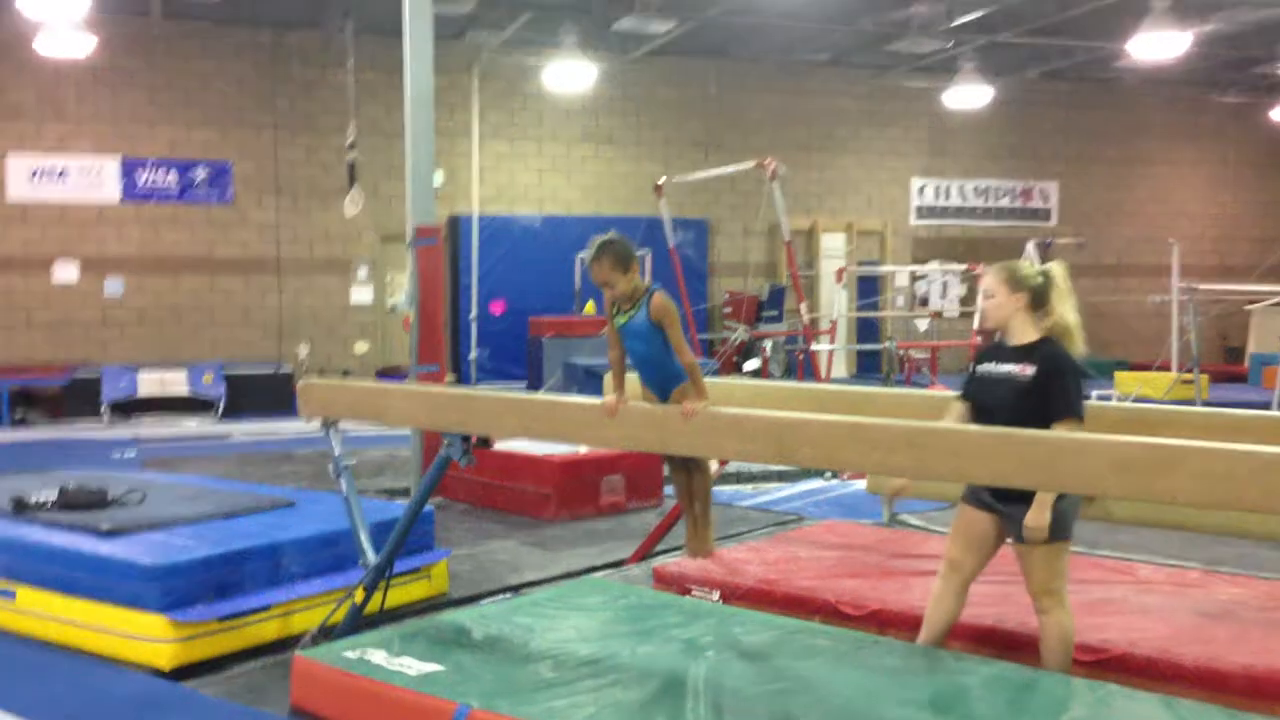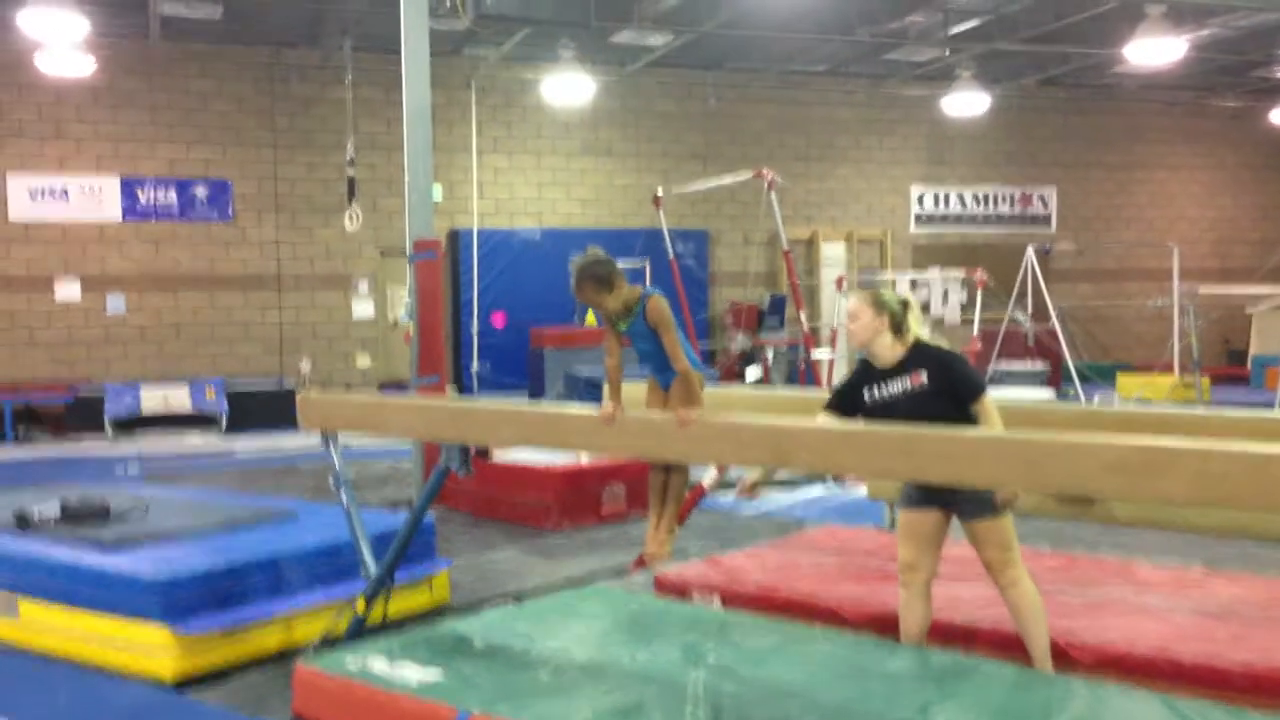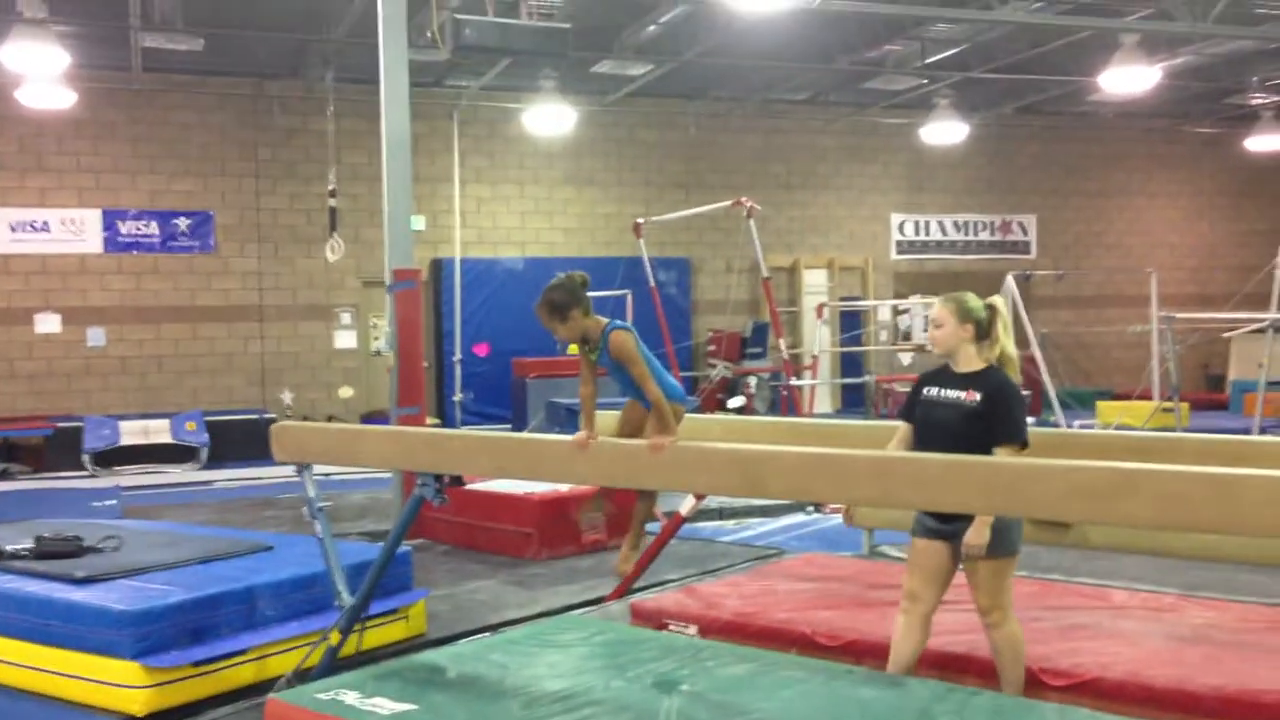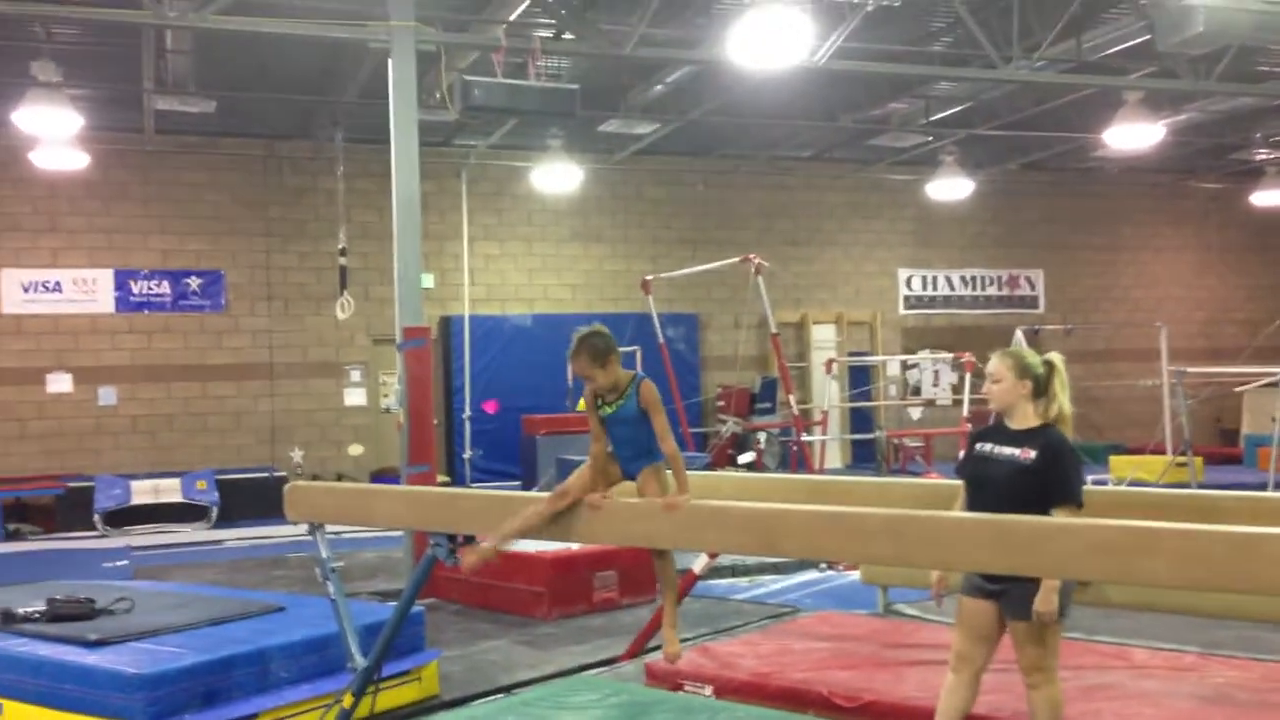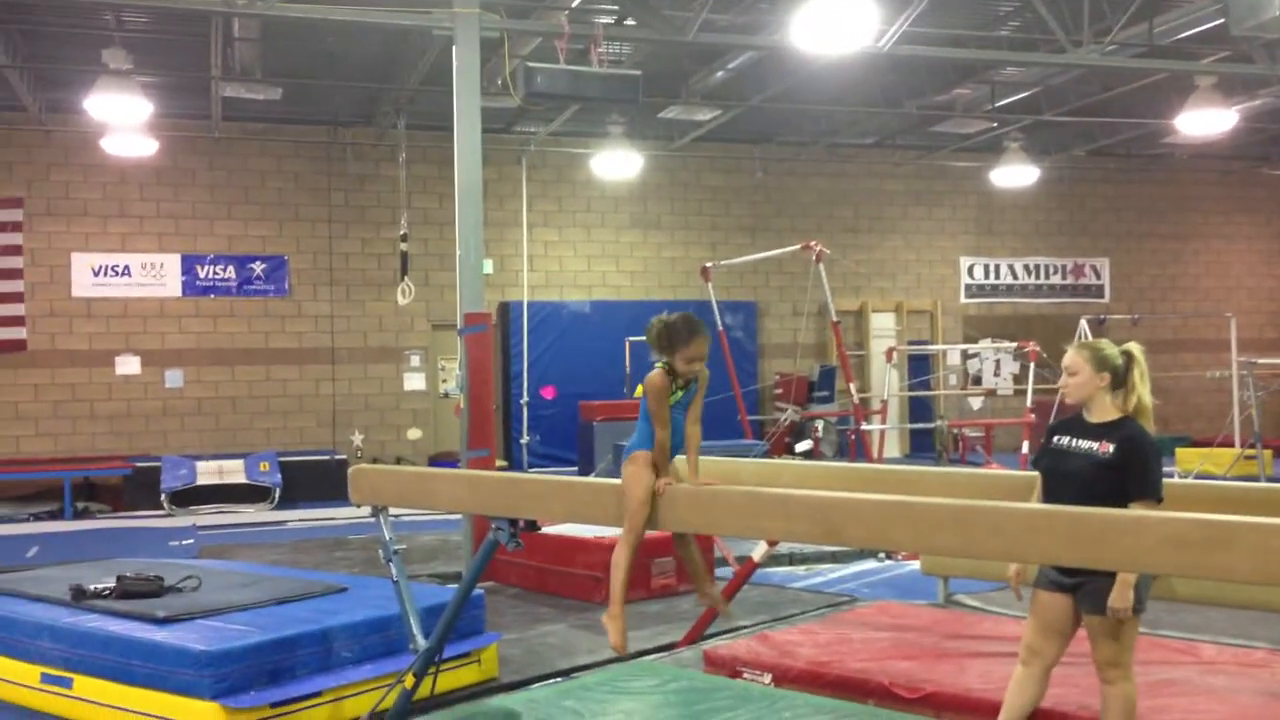
dt=0.7s
person 1, frame 1
left shoulder: (1056, 361)
right shoulder: (987, 356)
right elbow: (958, 419)
left wrist: (1042, 505)
left hip: (1036, 498)
right hip: (987, 489)
left knee: (1047, 597)
right knee: (952, 571)
person 1, frame 2
left shoulder: (936, 361)
right shoulder: (860, 380)
left elbow: (984, 411)
right wrist: (764, 472)
right hip: (920, 485)
left knee: (1006, 570)
right knee: (911, 574)
left ankle: (1045, 672)
person 1, frame 3
left shoulder: (1000, 388)
right shoulder: (929, 383)
right elbow: (904, 441)
left wrist: (984, 523)
left hip: (984, 518)
right hip: (933, 515)
left knee: (995, 613)
right knee: (914, 602)
person 1, frame 4
left shoulder: (1054, 447)
right shoulder: (982, 439)
right elbow: (964, 505)
left wrist: (1051, 587)
left hip: (1032, 579)
right hip: (983, 573)
left knee: (1037, 674)
right knee: (962, 663)
person 1, frame 5
left shoulder: (1134, 440)
right shoulder: (1060, 431)
right elbow: (1041, 497)
left wrist: (1126, 582)
left hip: (1108, 572)
right hip: (1058, 565)
left knee: (1113, 670)
right knee: (1032, 656)
person 2, frame 1
left shoulder: (658, 302)
right shoulder: (611, 304)
left elbow: (683, 353)
right elbow: (616, 351)
left wrist: (701, 398)
right wrist: (617, 393)
left hip: (679, 386)
right hip: (651, 389)
left knee: (693, 456)
right knee: (672, 458)
left ankle: (704, 522)
right ankle: (690, 523)
person 2, frame 2
left shoulder: (653, 304)
right shoulder: (609, 313)
left elbow: (678, 358)
right elbow: (613, 358)
left wrist: (694, 404)
right wrist: (613, 401)
left hip: (684, 374)
right hip: (658, 376)
left ankle: (668, 525)
right ankle: (654, 522)
person 2, frame 3
left shoulder: (617, 337)
right shoulder: (585, 338)
left elbow: (650, 387)
right elbow: (587, 386)
left wrist: (668, 432)
right wrist: (587, 430)
left hip: (667, 398)
right hip: (641, 397)
left ankle: (632, 543)
right ankle: (600, 498)
person 2, frame 4
left shoulder: (644, 389)
right shoulder: (591, 394)
left elbow: (667, 442)
right elbow: (598, 444)
left wrist: (682, 491)
right wrist: (597, 489)
left hip: (646, 463)
right hip: (614, 458)
right knee: (561, 496)
left ankle: (669, 624)
right ankle: (490, 547)
person 2, frame 5
left shoulder: (700, 375)
right shoulder: (658, 378)
left elbow: (693, 425)
right elbow: (662, 432)
left wrist: (694, 476)
right wrist: (663, 474)
left hip: (663, 457)
right hip: (643, 454)
right knee: (633, 529)
left ankle: (705, 588)
right ankle: (614, 611)
